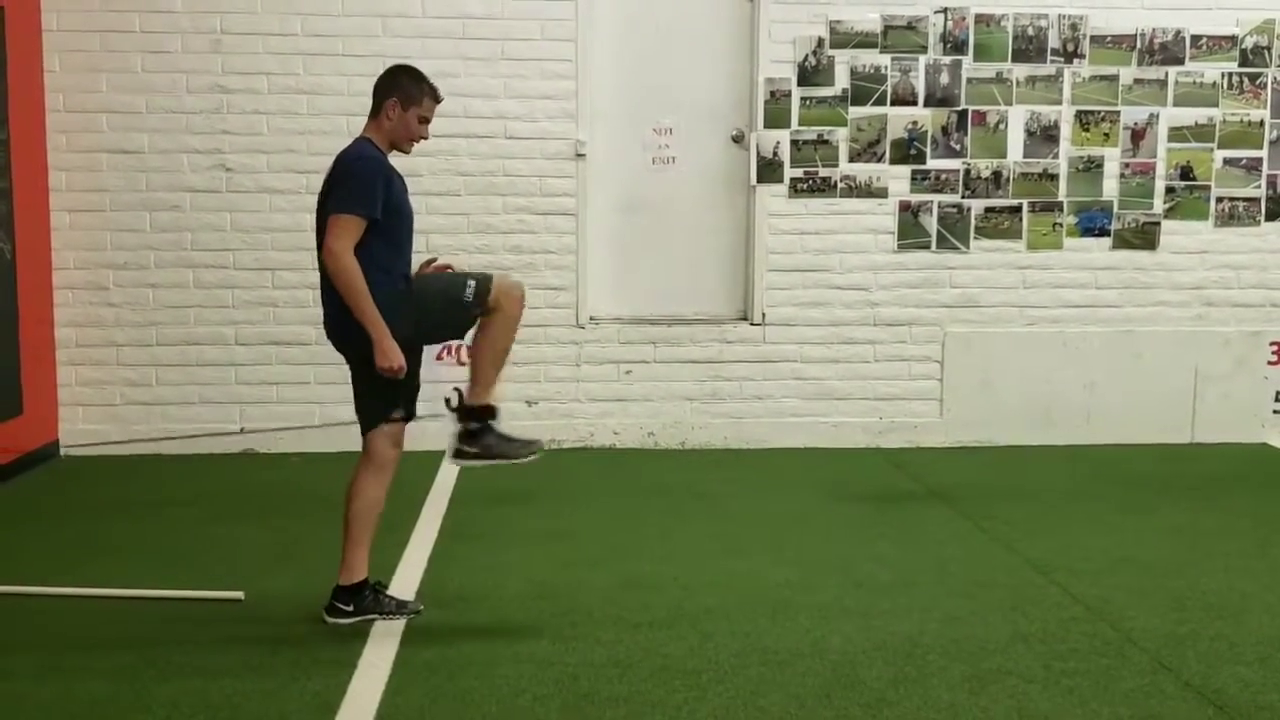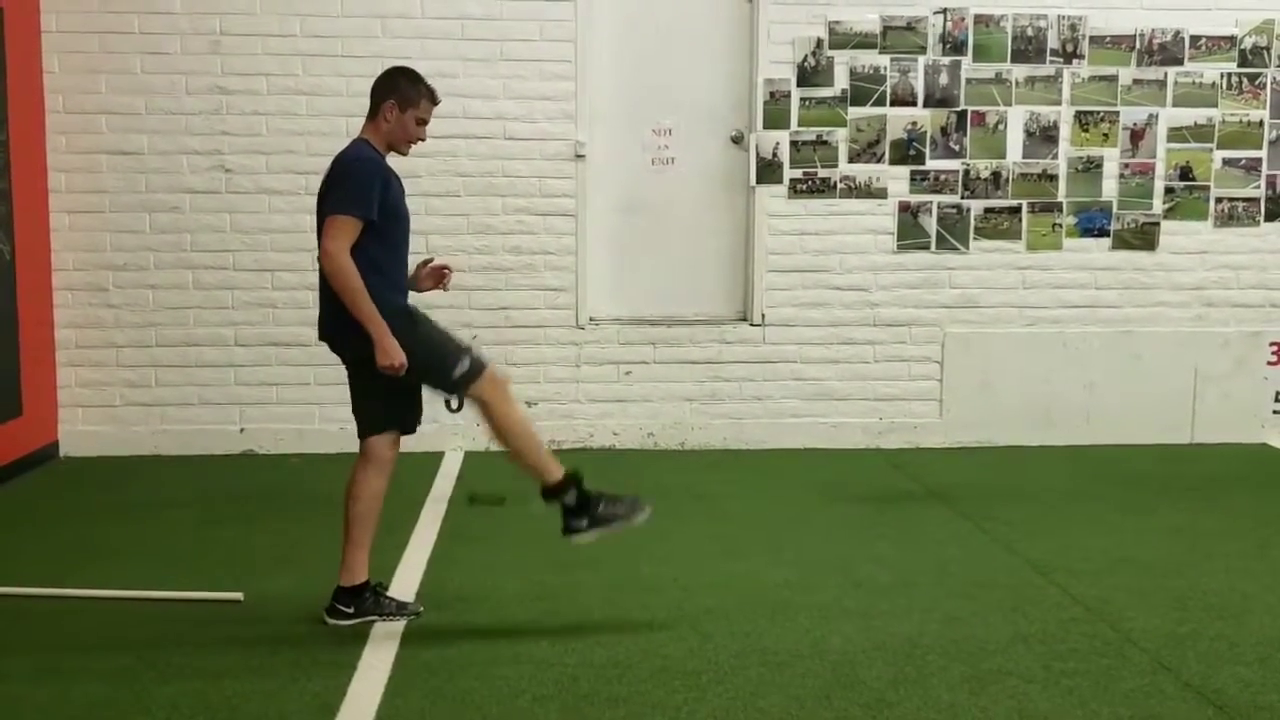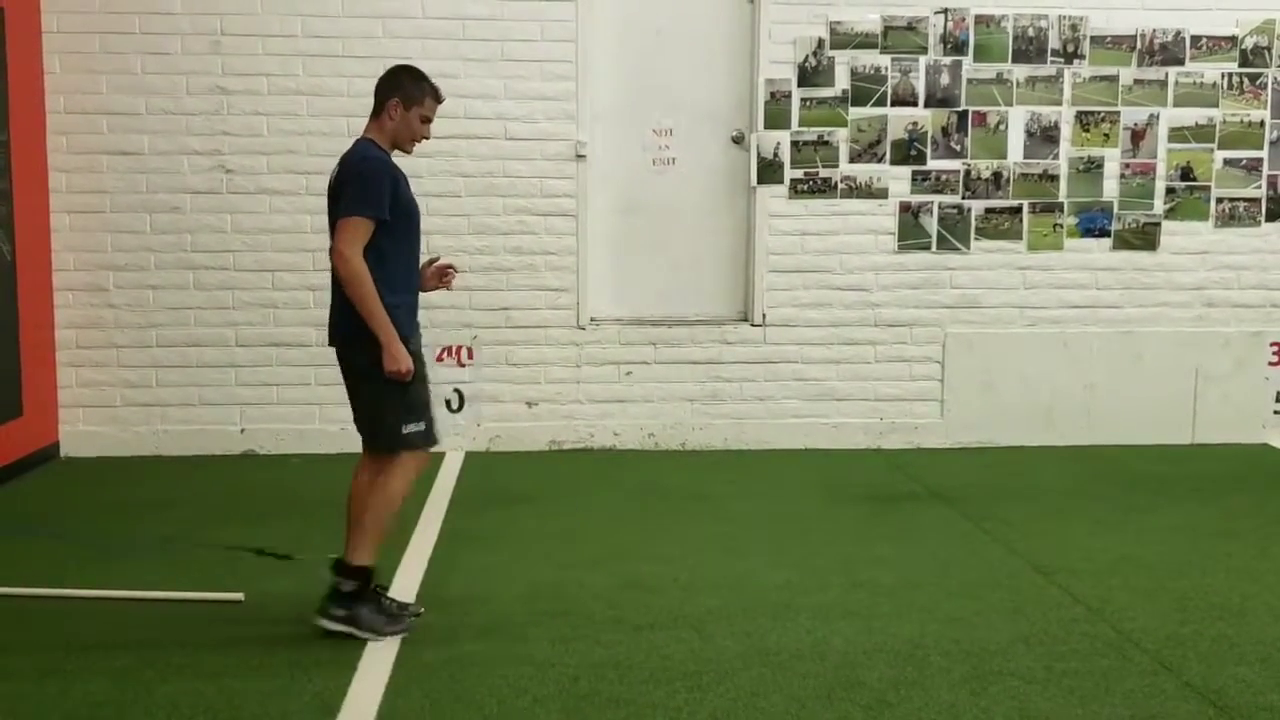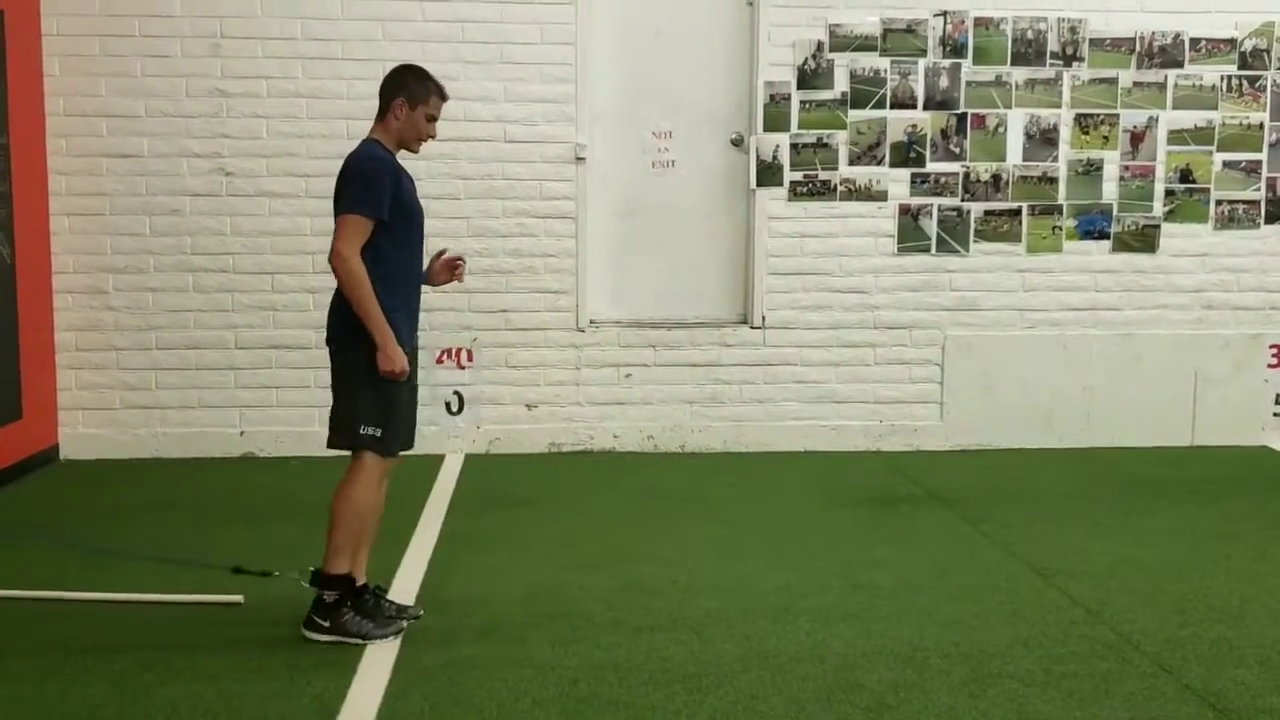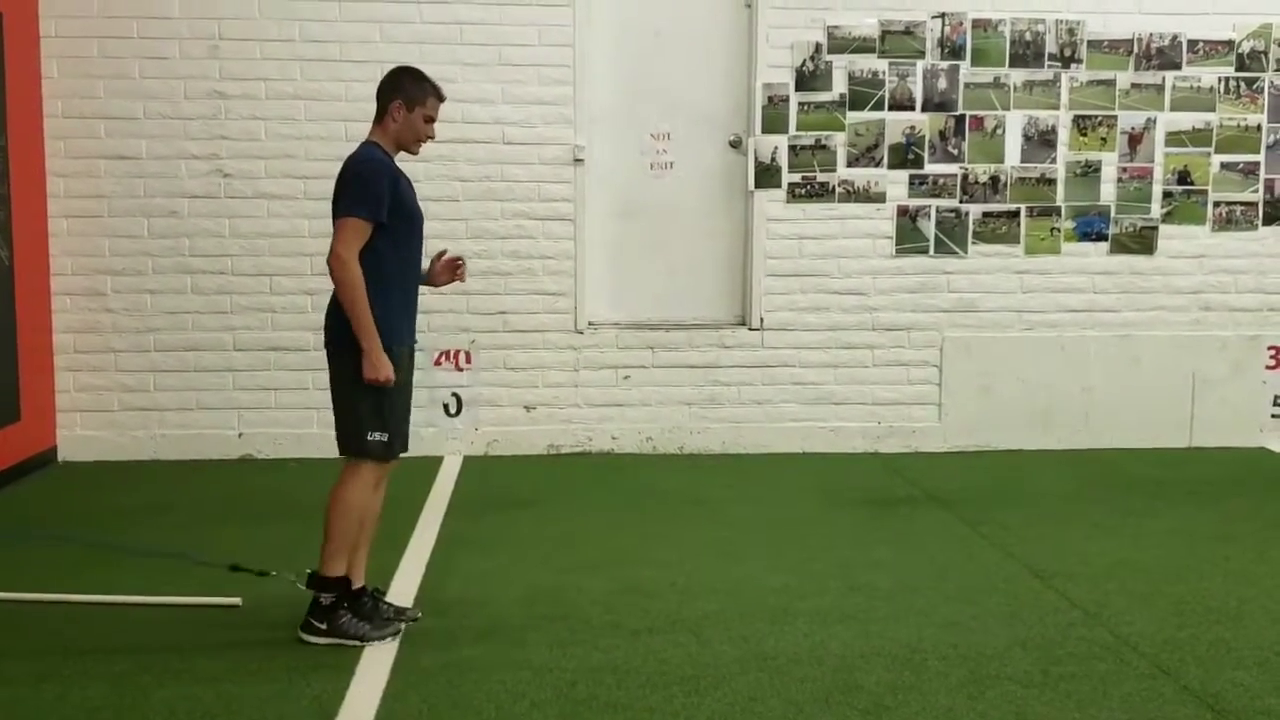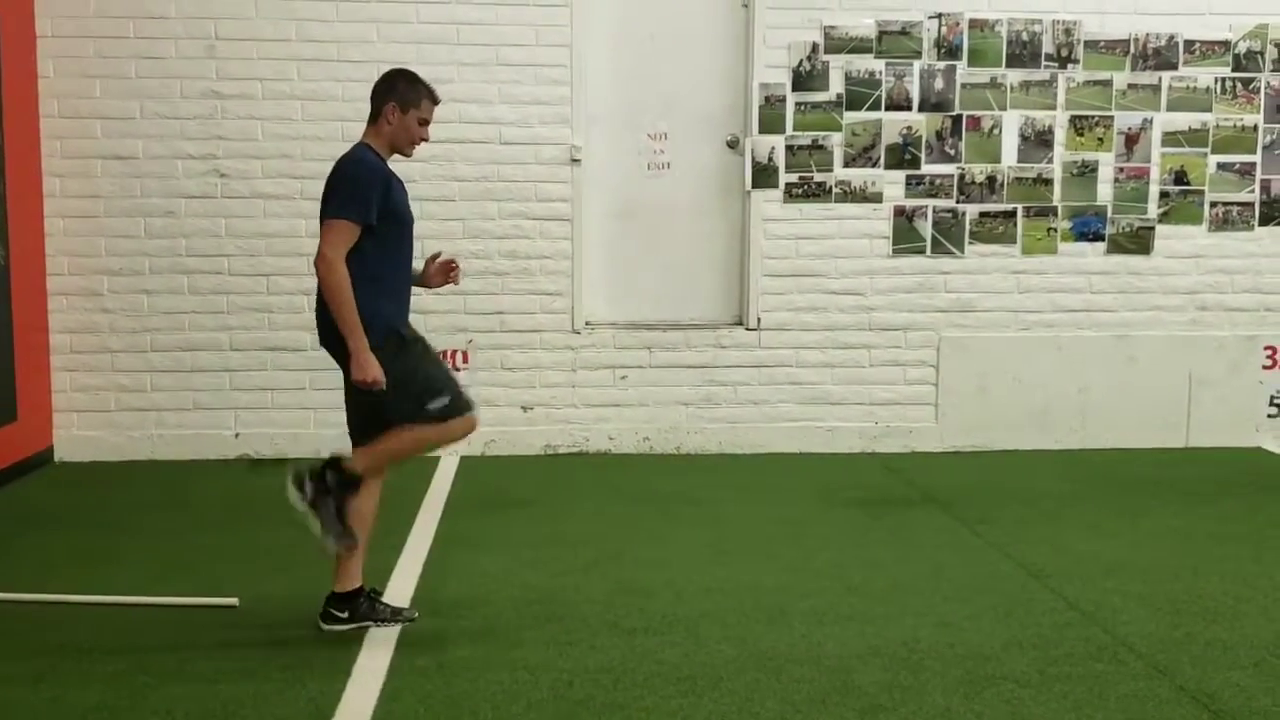
dt=0.2s
person 1, frame 1
left shoulder: (371, 166)
right shoulder: (362, 165)
right elbow: (337, 253)
left wrist: (413, 281)
right wrist: (383, 338)
left hip: (380, 315)
right hip: (377, 317)
left knee: (383, 448)
right knee: (507, 295)
left ankle: (352, 590)
right ankle: (476, 426)
person 1, frame 2
left shoulder: (369, 168)
right shoulder: (360, 167)
right elbow: (334, 255)
left wrist: (410, 280)
right wrist: (381, 335)
left hip: (368, 327)
right hip: (371, 326)
left knee: (379, 451)
right knee: (487, 385)
left ankle: (352, 591)
right ankle: (575, 502)
person 1, frame 3
left shoulder: (373, 168)
right shoulder: (371, 169)
right elbow: (347, 256)
left wrist: (414, 279)
right wrist: (389, 341)
left hip: (375, 333)
right hip: (371, 340)
left knee: (385, 457)
right knee: (406, 456)
left ankle: (356, 588)
right ankle: (351, 591)
person 1, frame 4
left shoulder: (384, 167)
right shoulder: (372, 166)
right elbow: (345, 255)
left wrist: (427, 275)
right wrist: (385, 340)
left hip: (384, 336)
right hip: (371, 340)
left knee: (377, 462)
right knee: (371, 461)
left ankle: (356, 590)
right ankle: (329, 603)
person 1, frame 5
left shoulder: (384, 171)
right shoulder: (370, 169)
right elbow: (343, 259)
left wrist: (427, 275)
right wrist: (372, 349)
left hip: (386, 340)
right hip: (369, 344)
left knee: (376, 465)
right knee: (367, 465)
left ankle: (354, 593)
right ankle: (326, 604)
person 1, frame 6
left shoulder: (376, 173)
right shoulder: (361, 170)
right elbow: (330, 260)
left wrist: (421, 277)
right wrist: (360, 350)
left hip: (379, 330)
right hip: (369, 335)
left knee: (374, 458)
right knee: (456, 419)
left ankle: (347, 597)
right ankle: (329, 479)
